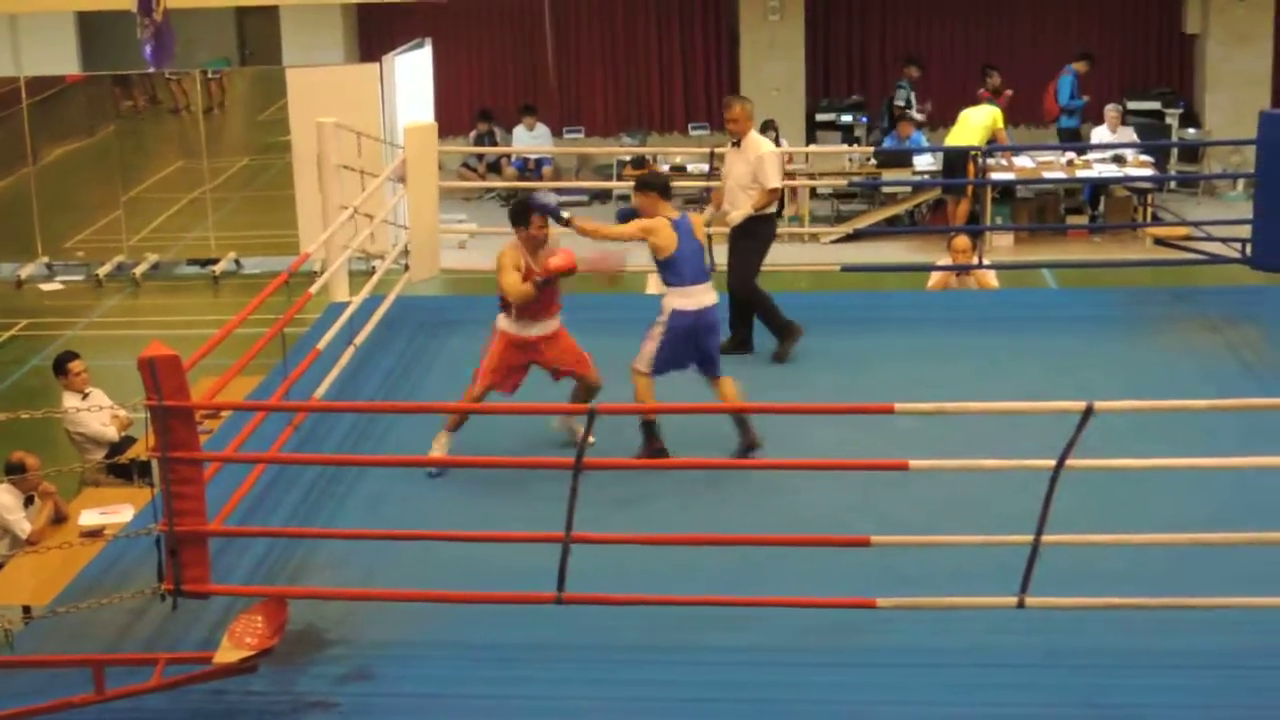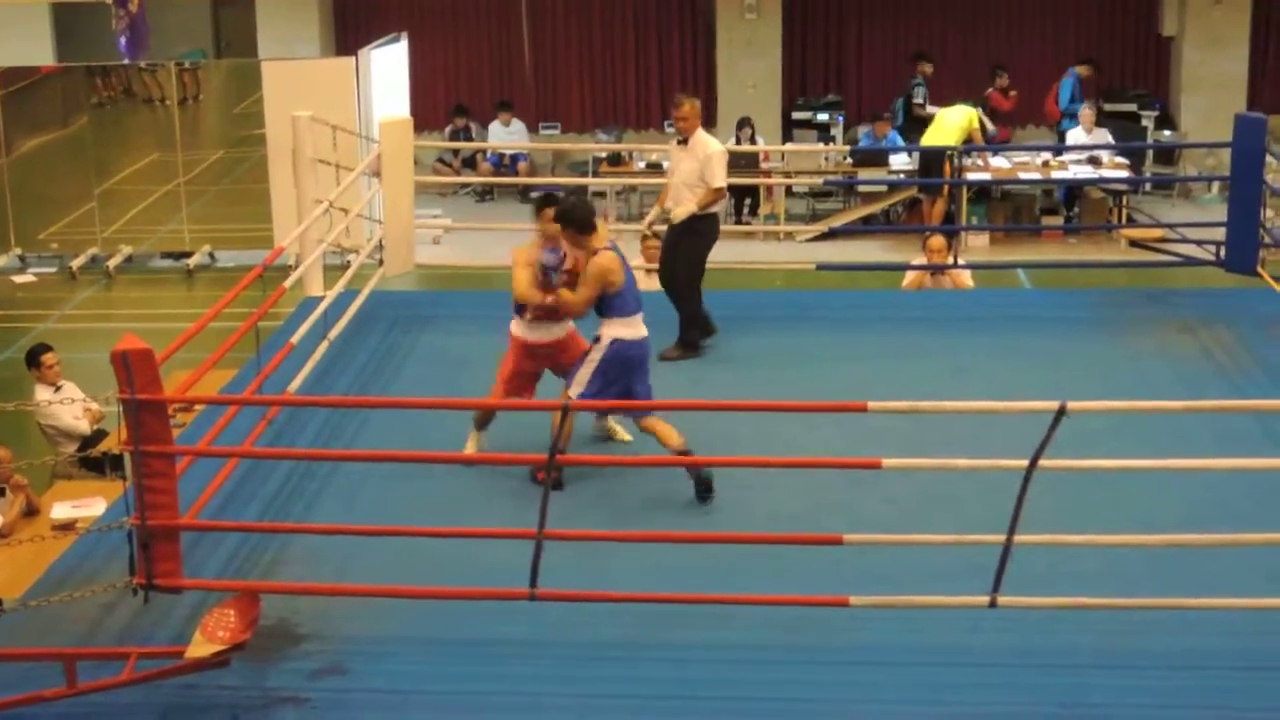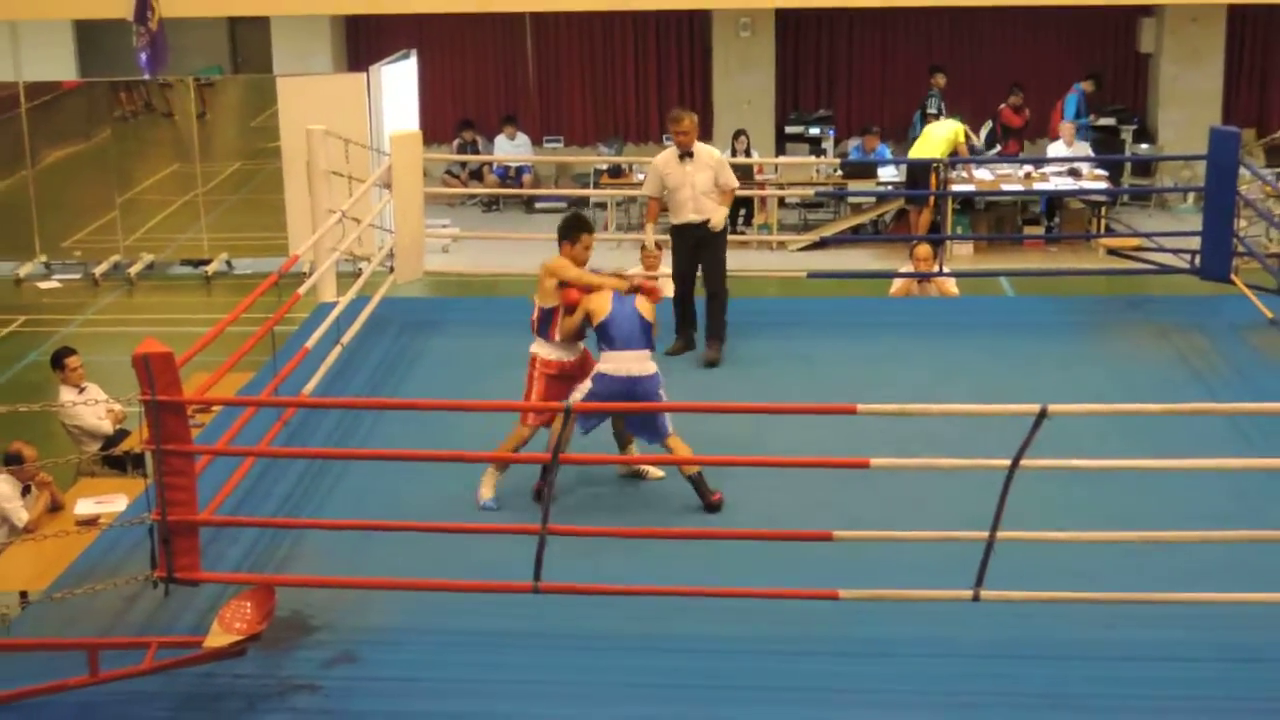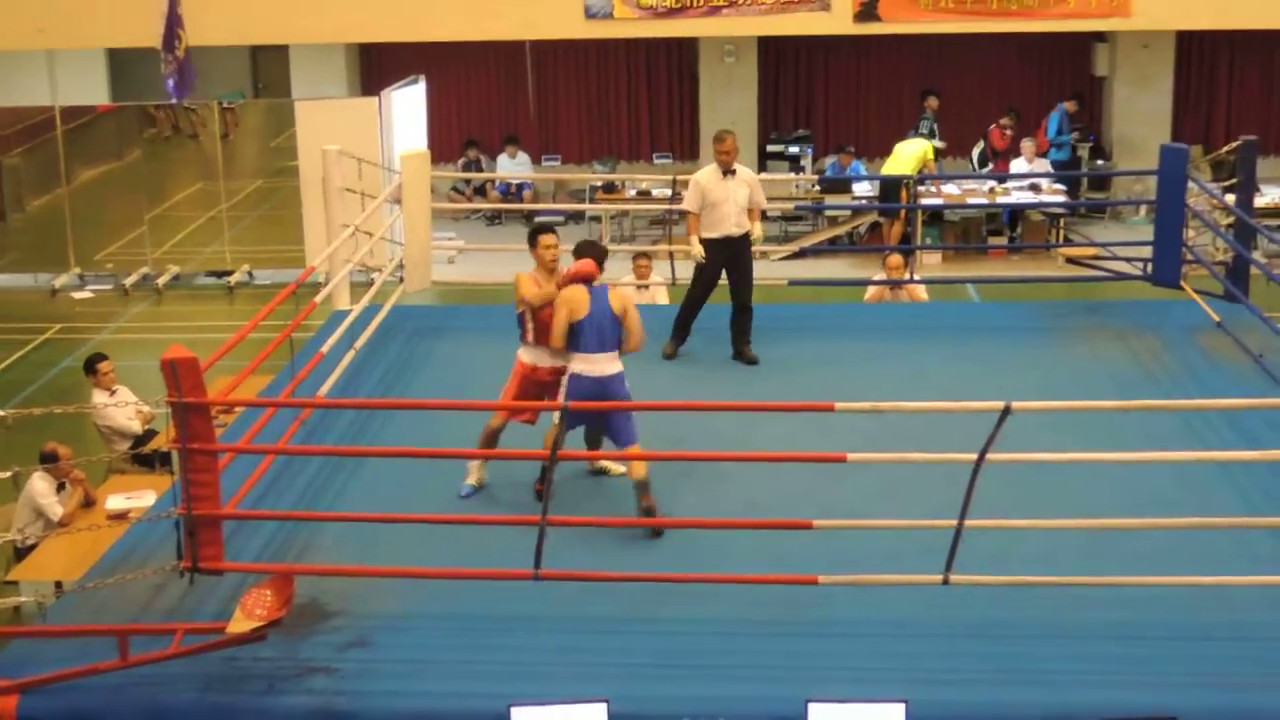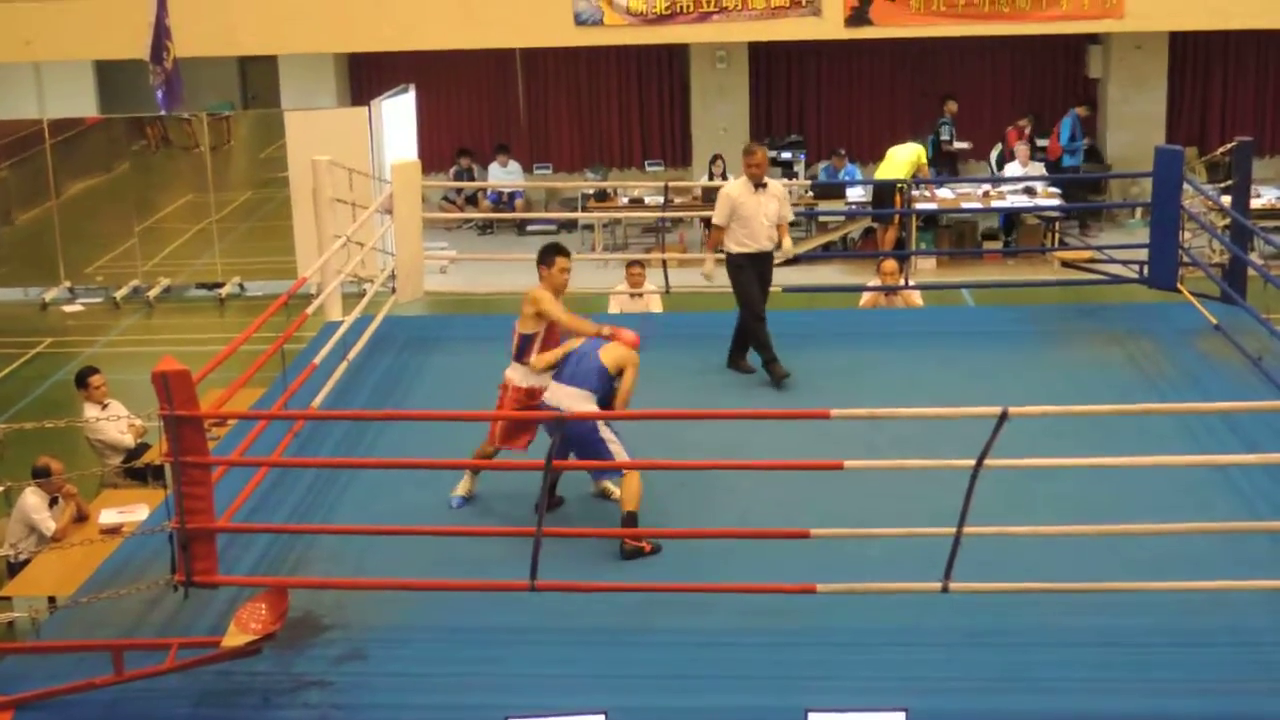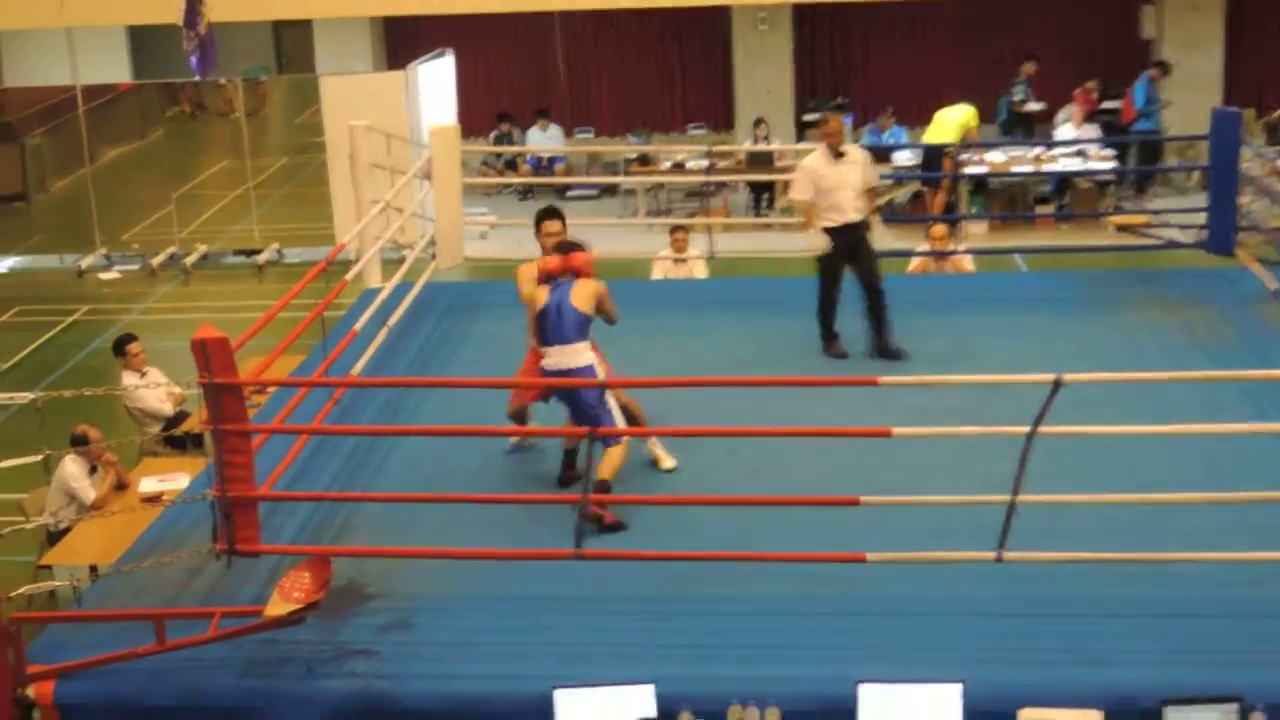
dt=0.5s
person 1, frame 1
left shoulder: (548, 248)
right shoulder: (509, 255)
right elbow: (515, 297)
right wrist: (545, 277)
left hip: (550, 333)
right hip: (514, 334)
left knee: (591, 381)
right knee: (477, 392)
left ankle: (568, 422)
right ankle: (441, 443)
person 1, frame 2
right shoulder: (526, 253)
right elbow: (521, 294)
left hip: (562, 337)
right hip: (527, 340)
right knee: (497, 401)
left ankle: (604, 421)
right ankle: (476, 437)
person 1, frame 3
left shoulder: (576, 277)
right shoulder: (553, 267)
right elbow: (592, 282)
right wrist: (632, 285)
left hip: (577, 355)
right hip: (548, 361)
right knee: (526, 430)
left ankle: (630, 462)
right ankle: (489, 480)
person 1, frame 4
left shoulder: (572, 278)
right shoulder: (524, 280)
right elbow: (535, 299)
right wrist: (563, 280)
left hip: (563, 363)
right hip: (531, 364)
right knee: (497, 423)
left ankle: (595, 459)
right ankle: (478, 471)
person 1, frame 5
left shoulder: (554, 305)
right shoulder: (536, 297)
right elbow: (568, 323)
right wrist: (605, 331)
left hip: (550, 383)
right hip: (521, 385)
right knee: (493, 446)
left ankle: (600, 481)
right ankle: (468, 481)
person 1, frame 6
right shoulder: (527, 270)
right elbow: (529, 299)
right hip: (543, 349)
left knee: (618, 399)
right knee: (515, 407)
left ankle: (654, 445)
right ankle: (525, 434)
person 2, frame 1
left shoulder: (649, 226)
right shoulder: (695, 223)
left elbow: (602, 232)
left wrist: (563, 216)
left hip: (679, 310)
right hip: (708, 307)
left knee: (642, 371)
right knee: (716, 375)
left ankle: (653, 443)
right ankle: (745, 433)
person 2, frame 2
left shoulder: (599, 263)
right shoulder: (610, 243)
left elbow: (576, 309)
left hip: (616, 340)
right hip: (639, 338)
left knee: (569, 402)
right knee: (644, 417)
left ankle: (553, 469)
right ankle: (696, 469)
person 2, frame 3
left shoulder: (593, 299)
right shoulder: (644, 302)
left elbow: (565, 333)
left hip: (609, 375)
right hip: (645, 375)
left knee: (564, 415)
right knee: (668, 437)
left ankle: (545, 483)
right ankle: (707, 495)
person 2, frame 4
left shoulder: (568, 295)
right shoulder: (620, 297)
left elbow: (557, 345)
right elbow: (635, 343)
left hip: (580, 377)
right hip: (613, 377)
left knee: (559, 427)
right knee: (629, 446)
left ankle: (543, 484)
right ankle: (646, 506)
person 2, frame 5
left shoulder: (579, 342)
right shoulder: (628, 356)
left elbow: (537, 364)
right elbow: (620, 407)
left hip: (550, 406)
right hip: (580, 417)
left knee: (562, 448)
right knee: (630, 474)
left ankle: (548, 497)
right ankle: (630, 540)
person 2, frame 6
left shoulder: (537, 293)
right shoulder: (594, 287)
left elbow: (537, 337)
right elbow: (612, 319)
left hip: (550, 369)
right hip: (582, 369)
left knee: (576, 418)
right knee: (618, 442)
left ankle: (567, 470)
right ankle: (597, 502)
person 3, frame 1
left shoulder: (763, 150)
right shoulder: (732, 149)
left elbow: (773, 191)
left wrist: (746, 211)
right wrist: (710, 211)
left hip: (758, 224)
right hip: (739, 224)
left knee: (742, 284)
right knee: (735, 284)
left ankle: (786, 330)
right ankle: (740, 339)
person 3, frame 2
left shoulder: (711, 149)
right shoulder: (676, 146)
left elbow: (718, 191)
left wrist: (690, 208)
right wrist: (656, 210)
left hip: (701, 224)
right hip: (677, 222)
left knee: (687, 282)
right knee: (668, 277)
left ankle: (689, 342)
right ankle: (701, 325)
person 3, frame 3
left shoulder: (713, 157)
right shoulder: (661, 162)
left elbow: (729, 188)
right elbow: (654, 198)
left wrist: (721, 211)
right wrist: (649, 228)
left hip: (711, 229)
right hip: (681, 230)
left knee: (715, 286)
right knee: (682, 286)
left ankle: (714, 342)
right ankle: (684, 337)
person 3, frame 4
left shoulder: (749, 178)
right shoulder: (701, 178)
left elbow: (755, 207)
right elbow: (693, 213)
left wrist: (756, 225)
right wrist: (694, 241)
left hip: (740, 243)
right hip: (712, 244)
left knee: (743, 298)
right knee: (697, 294)
left ankle: (741, 346)
right ankle: (677, 339)
person 3, frame 5
left shoulder: (777, 190)
right shoulder: (731, 192)
left elbow: (782, 221)
right elbow: (718, 227)
left wrist: (785, 239)
right wrist: (710, 258)
left hip: (765, 257)
right hip: (740, 259)
left knee: (753, 312)
right knee: (754, 313)
left ankle: (737, 356)
right ankle: (772, 364)
person 3, frame 6
left shoulder: (860, 157)
right shoulder: (810, 165)
right elbow: (804, 202)
left wrist: (873, 217)
right wrist: (814, 232)
left hip: (857, 229)
right hip: (829, 233)
left knee: (873, 284)
right knee: (830, 290)
left ankle: (881, 341)
right ankle: (829, 339)
